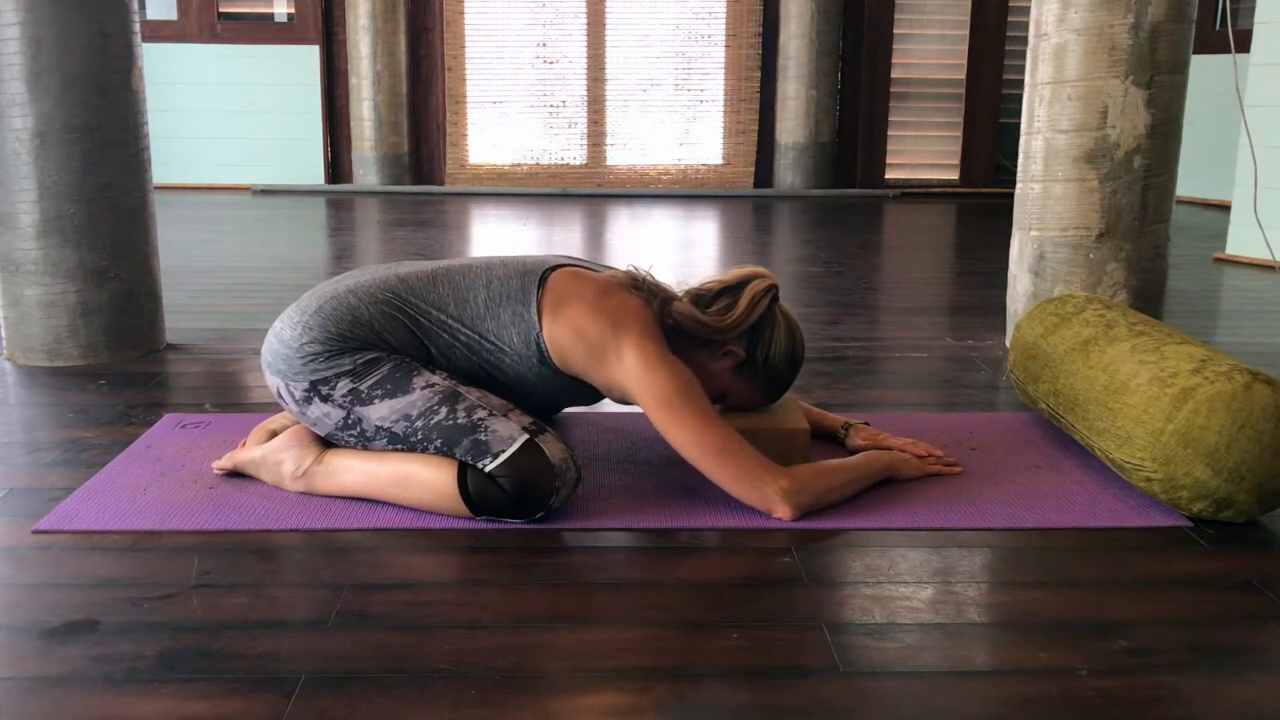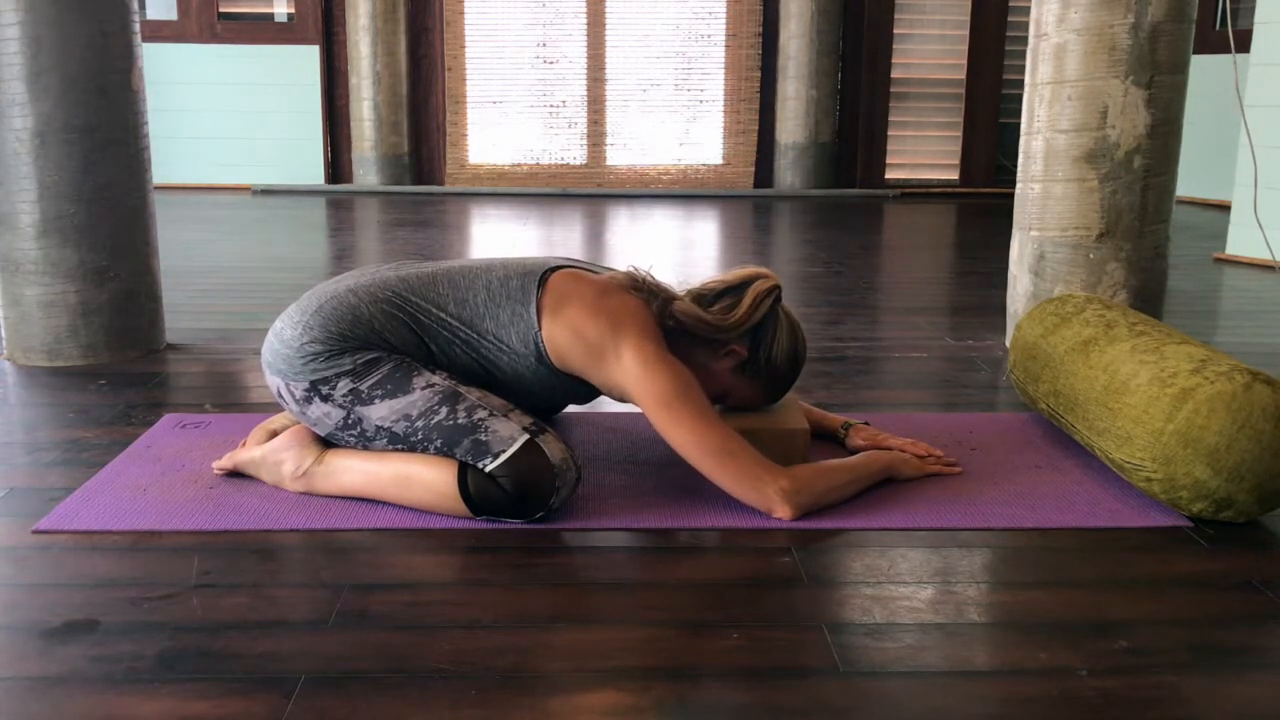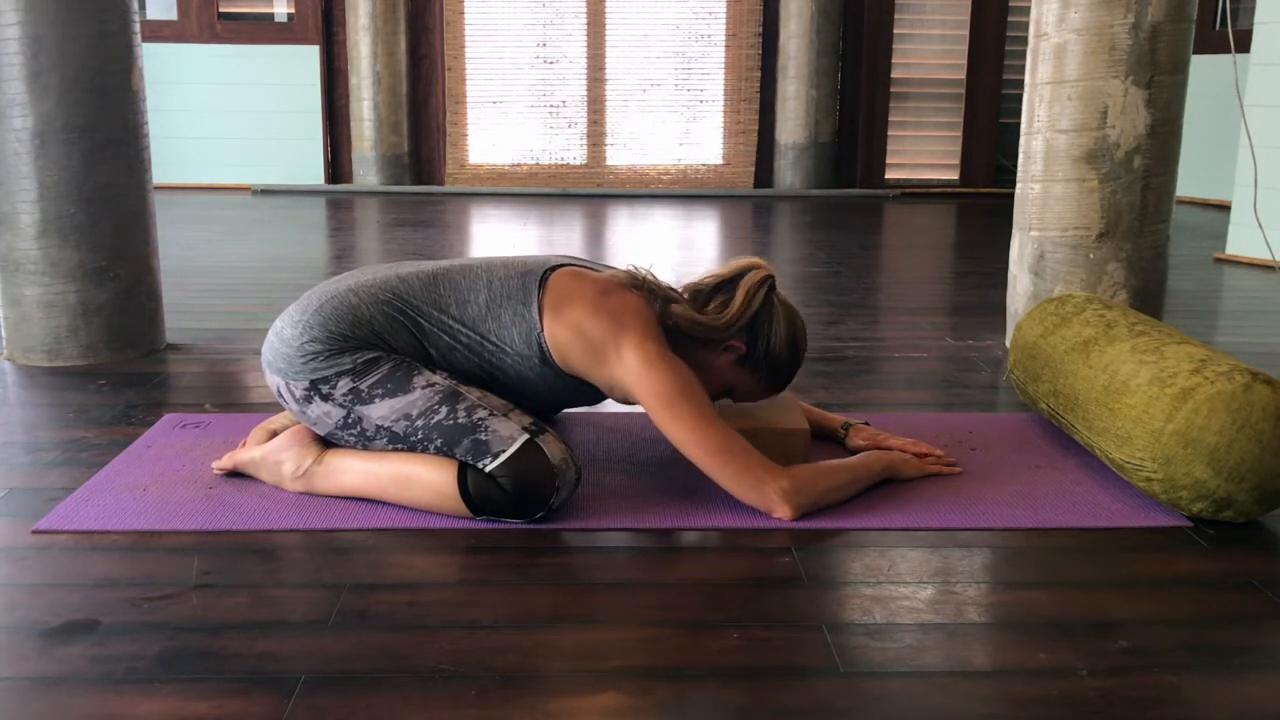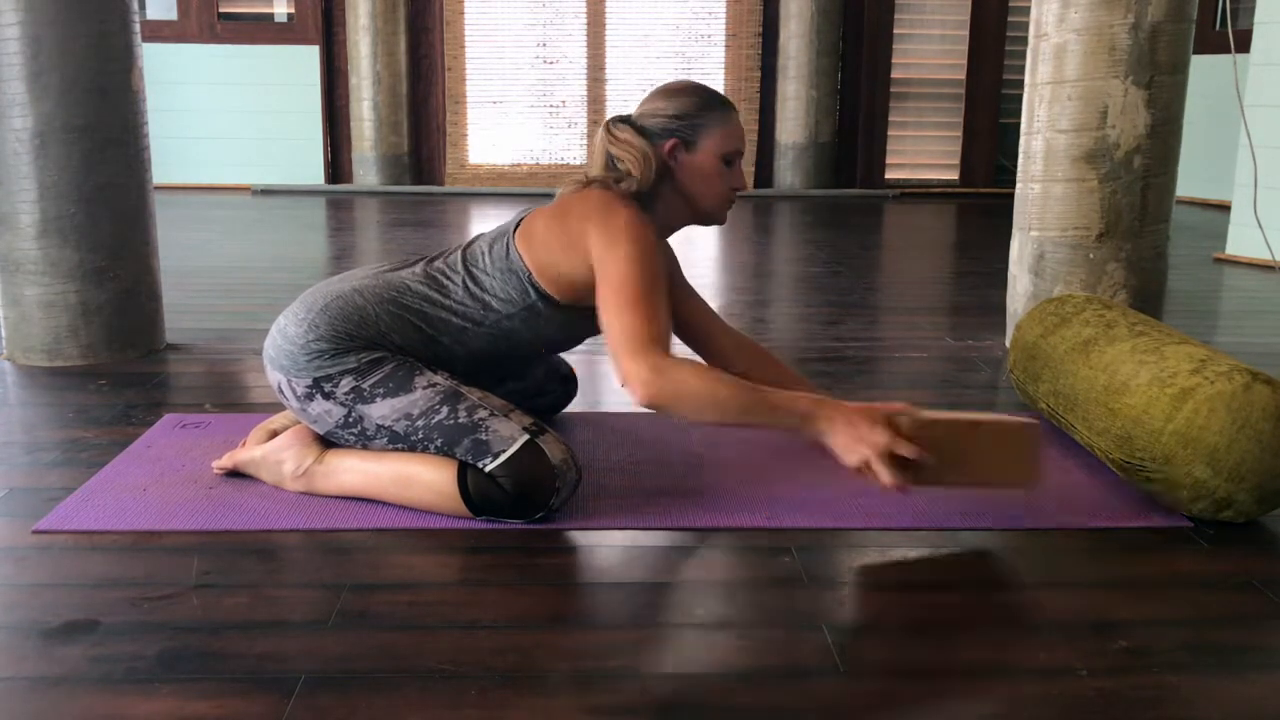
dt=0.4s
person 1, frame 1
left shoulder: (650, 310)
right shoulder: (643, 353)
left elbow: (751, 398)
right elbow: (780, 497)
left wrist: (845, 428)
right wrist: (883, 465)
left hip: (360, 310)
right hip: (321, 349)
left knee: (531, 410)
right knee: (534, 477)
left ankle: (325, 421)
right ankle: (307, 462)
person 1, frame 2
left shoulder: (651, 309)
right shoulder: (643, 352)
left elbow: (754, 397)
right elbow: (780, 496)
left wrist: (845, 428)
right wrist: (884, 464)
left hip: (361, 308)
right hip: (322, 347)
left knee: (535, 408)
right knee: (535, 476)
left ankle: (326, 420)
right ankle: (307, 461)
person 1, frame 3
left shoulder: (654, 302)
right shoulder: (644, 349)
left elbow: (719, 409)
right elbow: (780, 496)
left wrist: (843, 431)
right wrist: (877, 472)
left hip: (363, 314)
right hip: (322, 351)
left knee: (539, 418)
right knee: (538, 480)
left ankle: (323, 432)
right ankle: (309, 467)
person 1, frame 4
left shoulder: (637, 233)
right shoulder: (618, 230)
left elbow: (726, 346)
right elbow: (651, 381)
left wrist: (833, 404)
right wrist: (825, 420)
left hip: (357, 318)
right hip: (315, 343)
left knee: (545, 388)
right knee: (537, 481)
left ankle: (330, 419)
right ankle: (304, 461)
